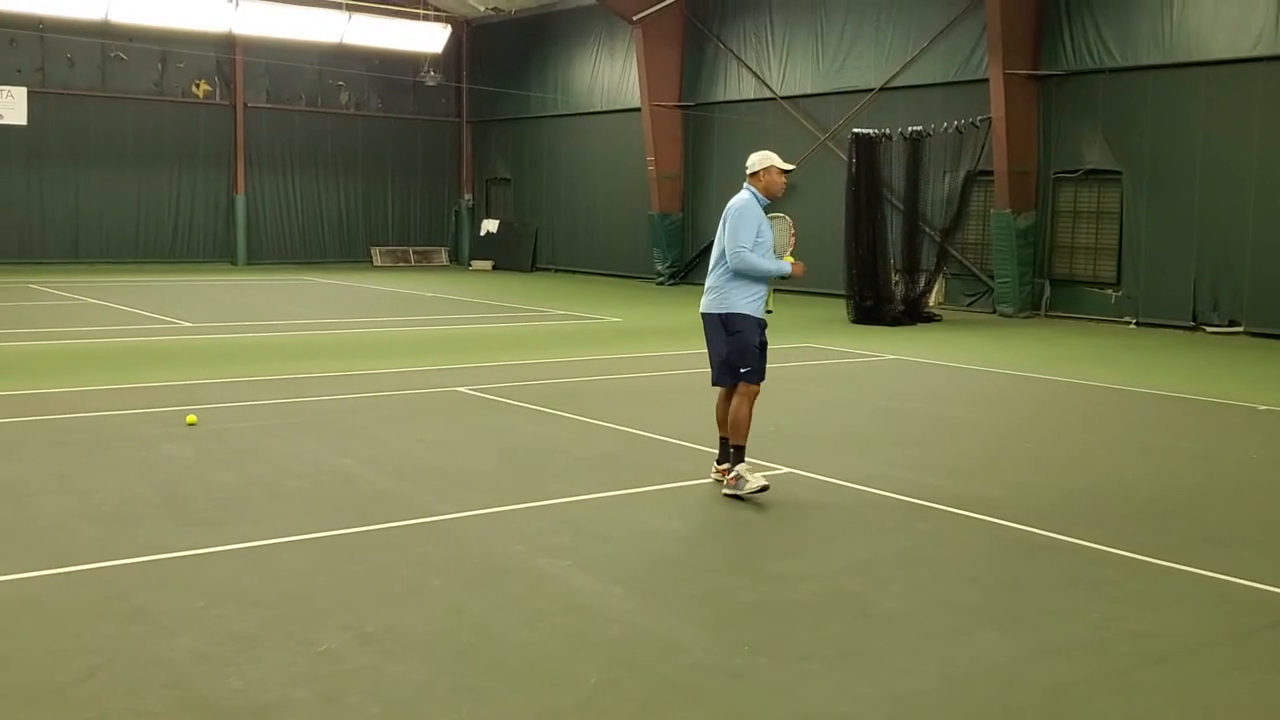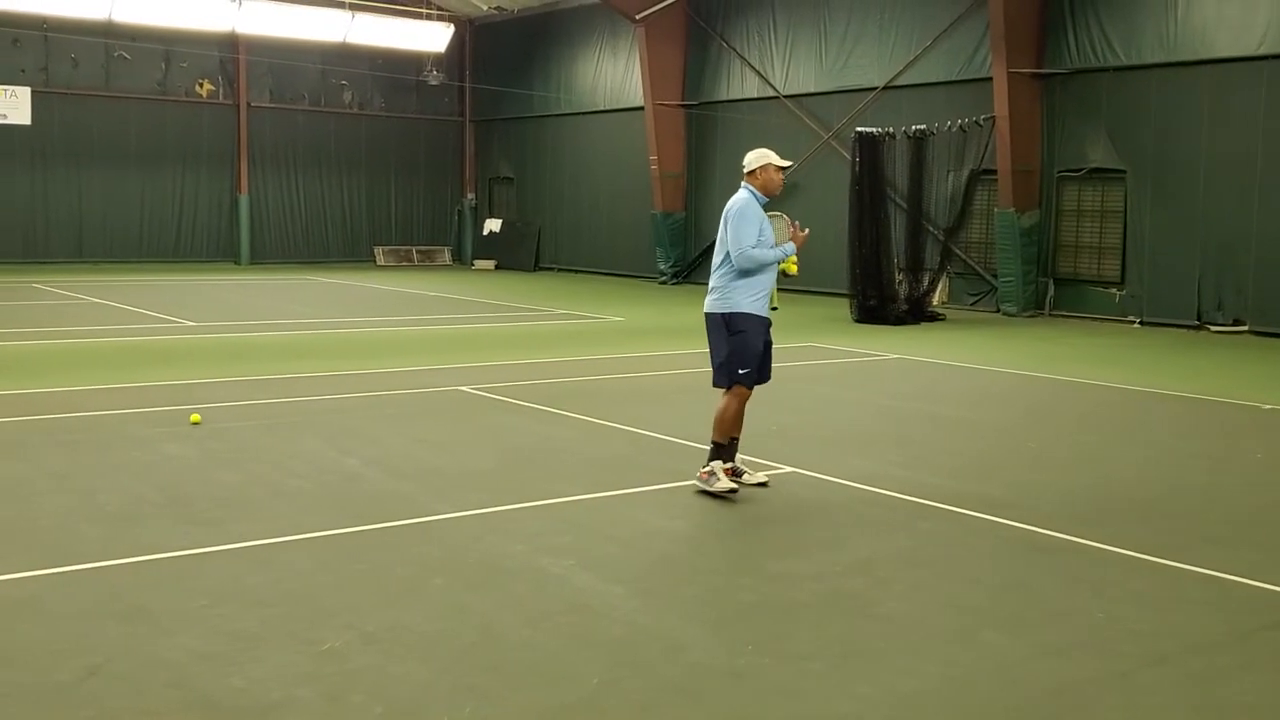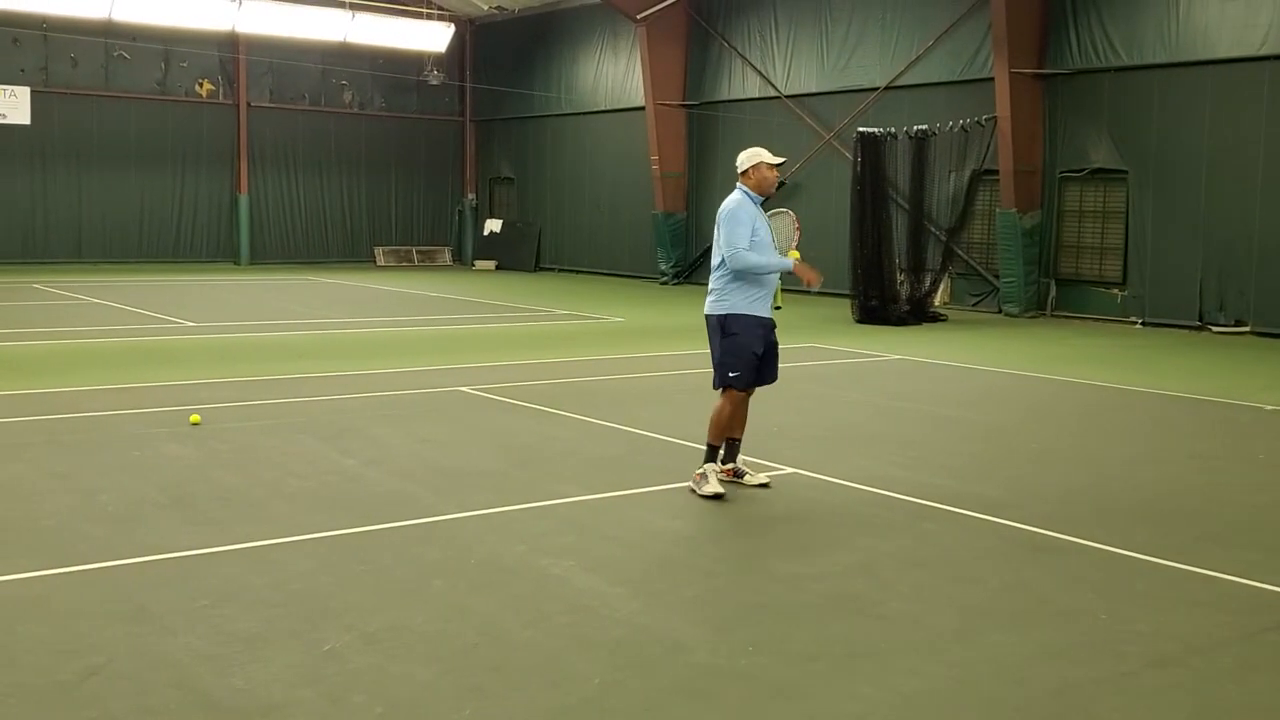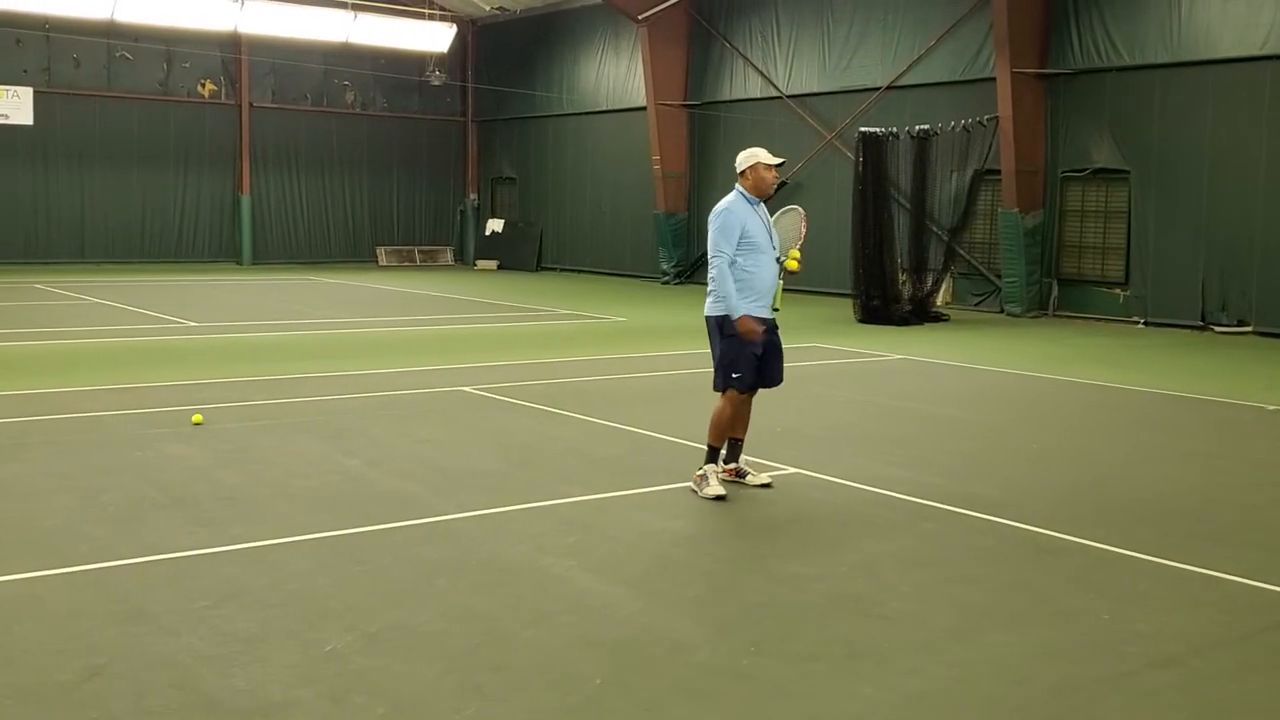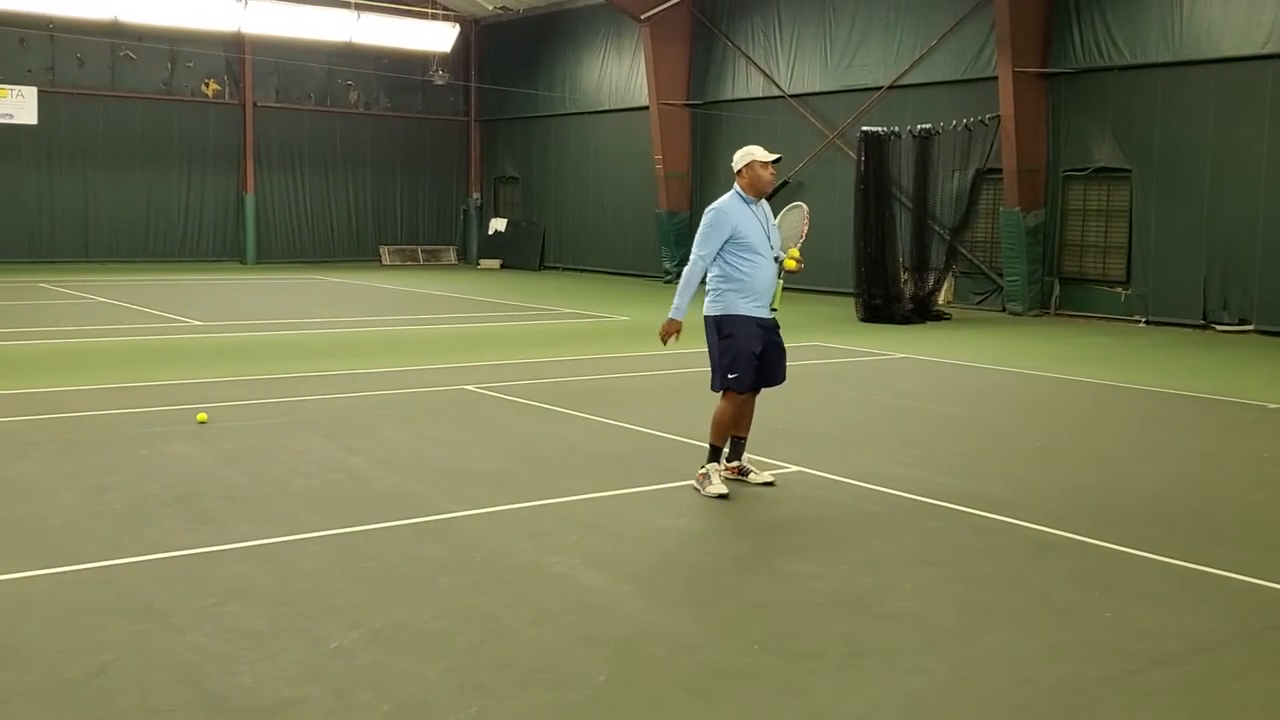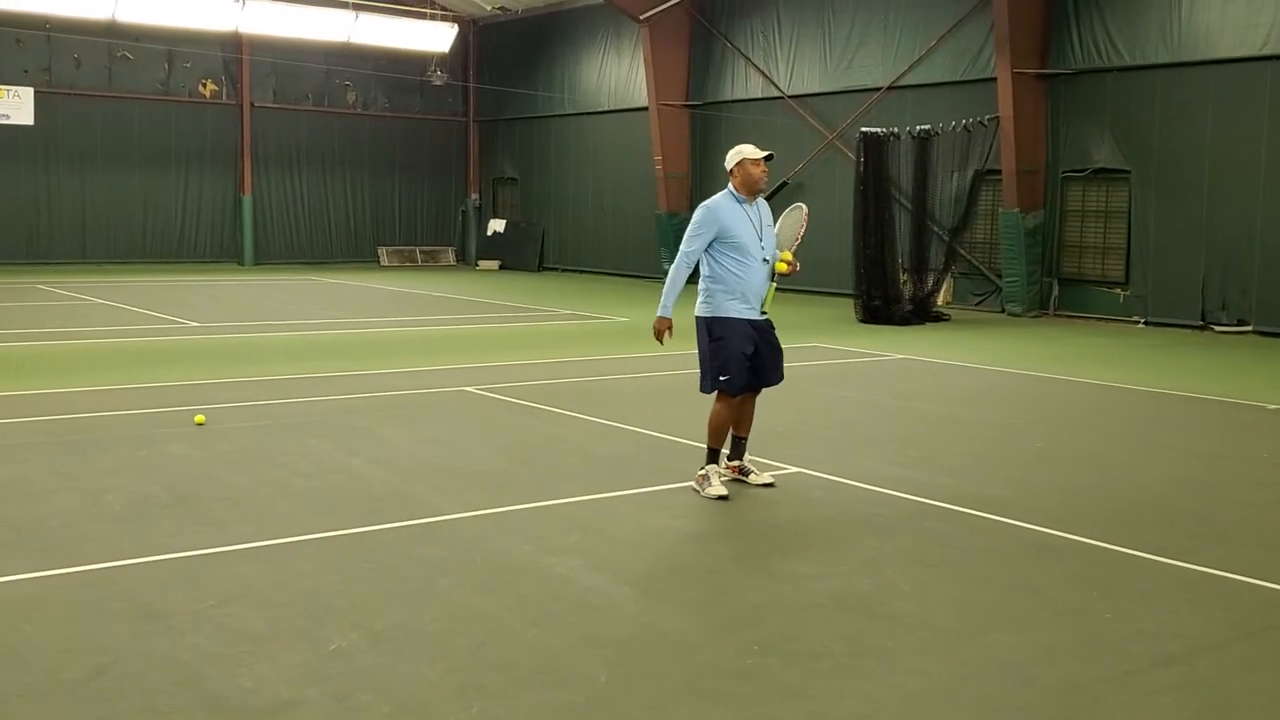
dt=0.2s
person 1, frame 1
left shoulder: (753, 207)
right shoulder: (744, 206)
right elbow: (739, 259)
left wrist: (780, 268)
right wrist: (786, 268)
left hip: (743, 312)
right hip: (730, 312)
left knee: (734, 387)
right knee: (746, 387)
left ankle: (725, 463)
right ankle: (735, 470)
person 1, frame 2
left shoulder: (753, 205)
right shoulder: (743, 206)
right elbow: (744, 257)
left wrist: (782, 262)
right wrist: (790, 248)
left hip: (750, 312)
right hip: (734, 313)
left knee: (742, 388)
right knee: (737, 389)
left ankle: (728, 462)
right ankle: (711, 467)
person 1, frame 3
left shoulder: (752, 207)
right shoulder: (737, 207)
right elbow: (737, 259)
left wrist: (787, 265)
right wrist: (791, 266)
left hip: (755, 314)
right hip: (734, 314)
left knee: (745, 390)
right knee: (733, 391)
left ankle: (730, 463)
right ankle: (706, 469)
person 1, frame 4
left shoulder: (759, 209)
right shoulder: (729, 210)
right elbow: (719, 266)
left wrist: (785, 263)
right wrist: (738, 314)
left hip: (760, 316)
right hip: (734, 317)
left knee: (748, 391)
right knee: (734, 392)
left ankle: (731, 463)
right ankle: (706, 469)
person 1, frame 5
left shoulder: (764, 209)
right shoulder: (723, 211)
right elbow: (697, 263)
left wrist: (787, 263)
right wrist: (676, 313)
left hip: (762, 315)
right hip: (731, 316)
left knee: (751, 389)
right knee: (734, 392)
left ankle: (735, 461)
right ankle: (709, 468)
person 1, frame 6
left shoulder: (763, 208)
right shoulder: (714, 209)
right elbow: (684, 260)
left wrist: (783, 265)
right wrist: (665, 310)
left hip: (757, 316)
right hip: (724, 317)
left knee: (751, 389)
right knee: (729, 393)
left ankle: (736, 461)
right ankle: (708, 469)
